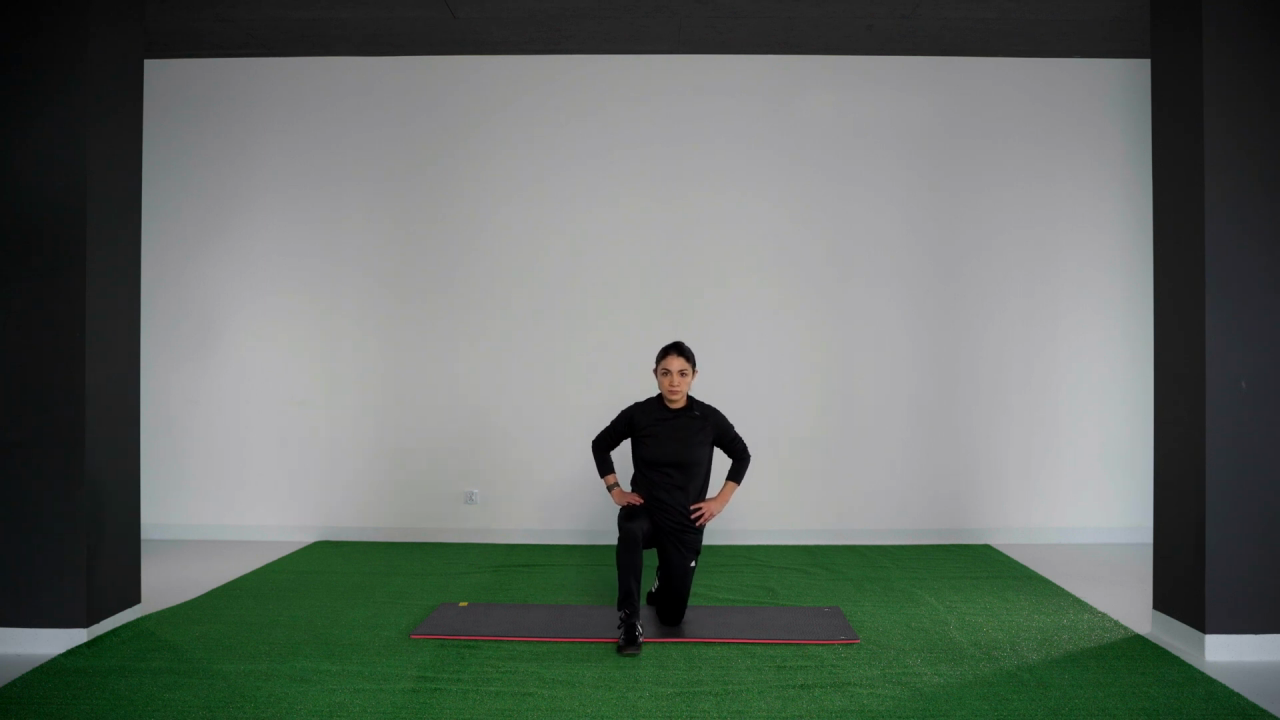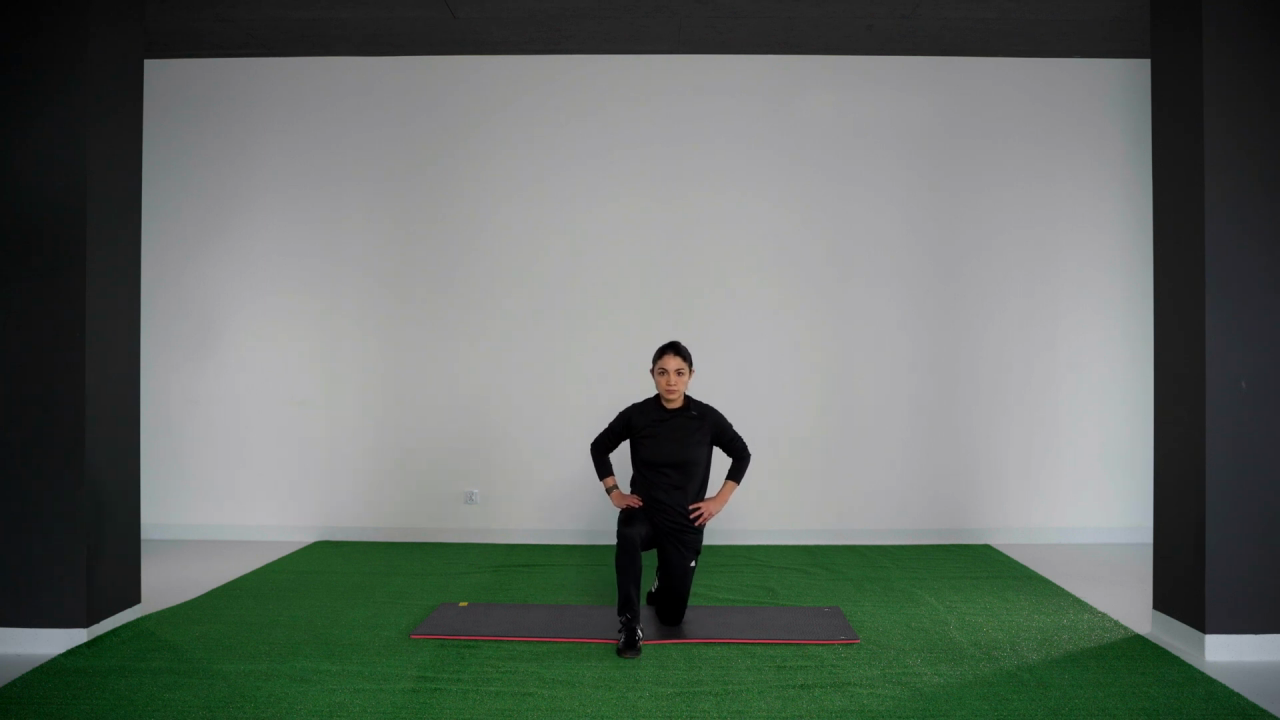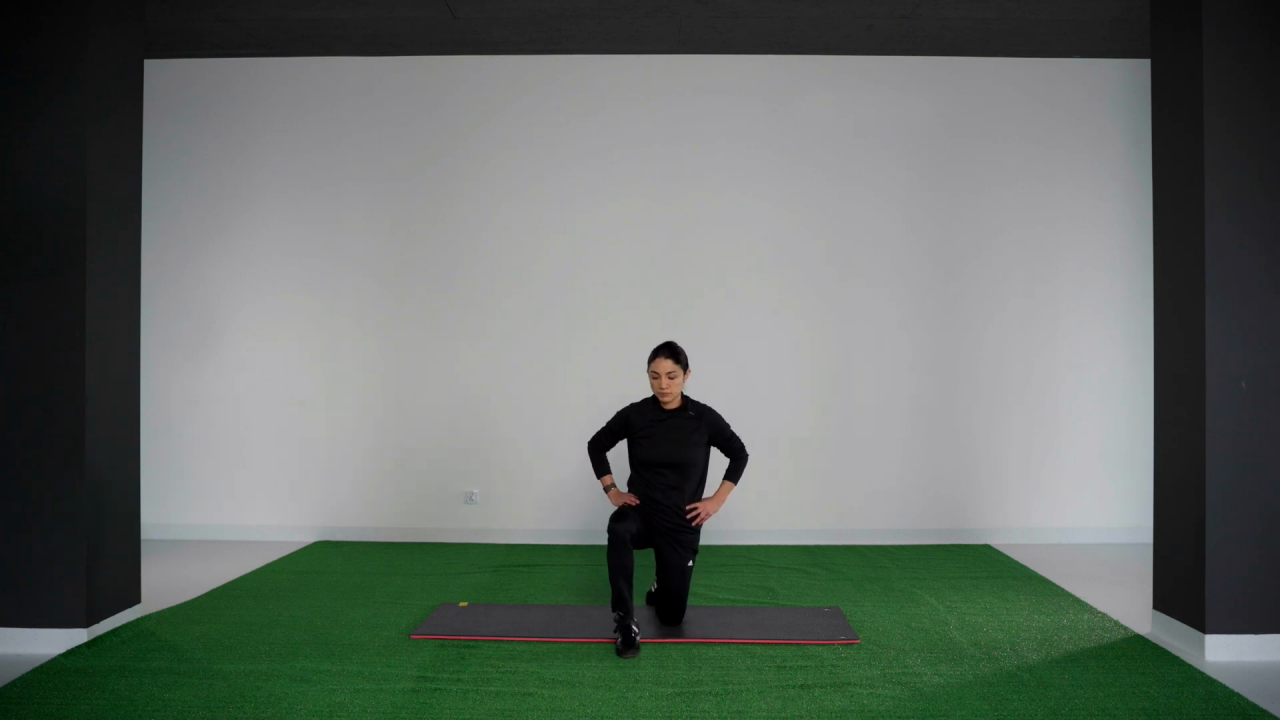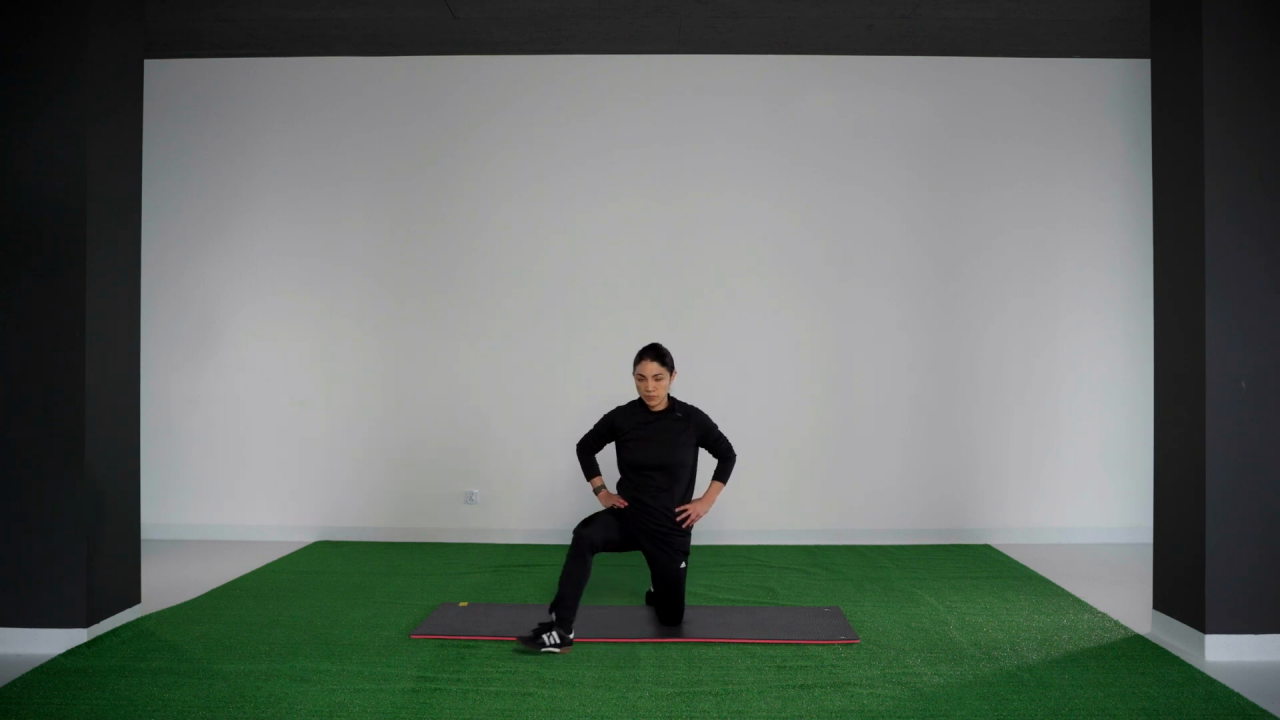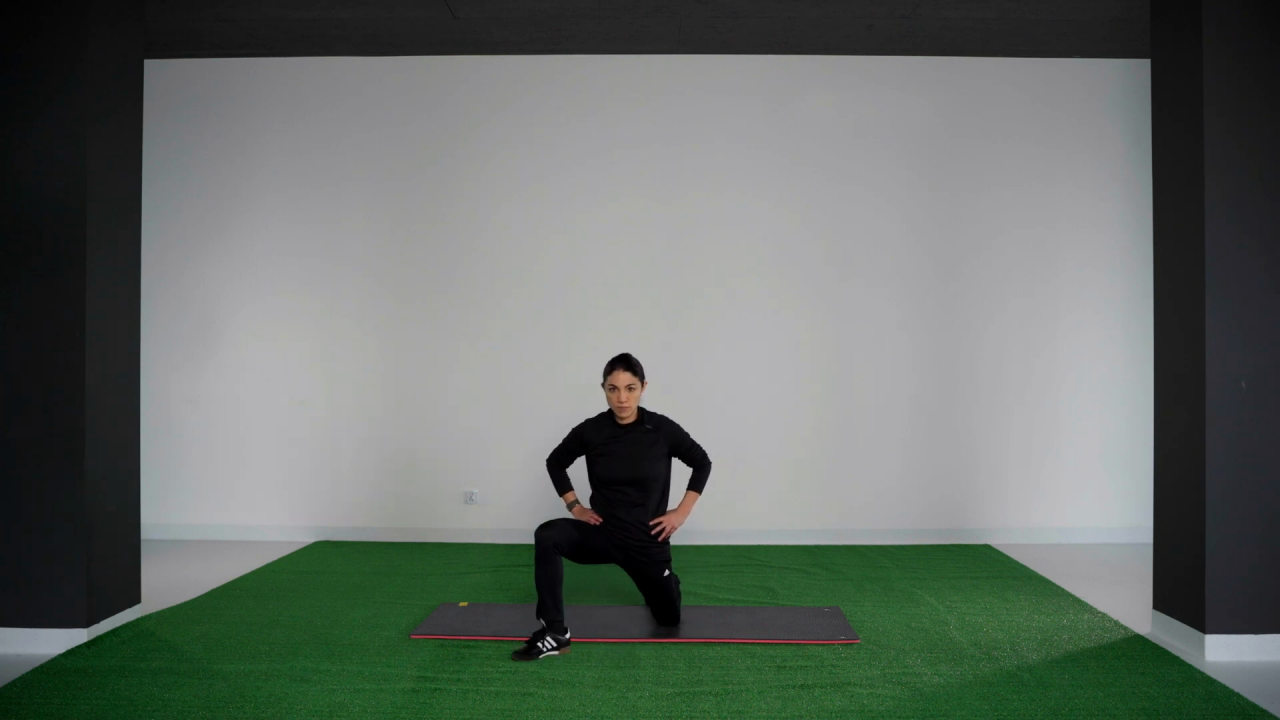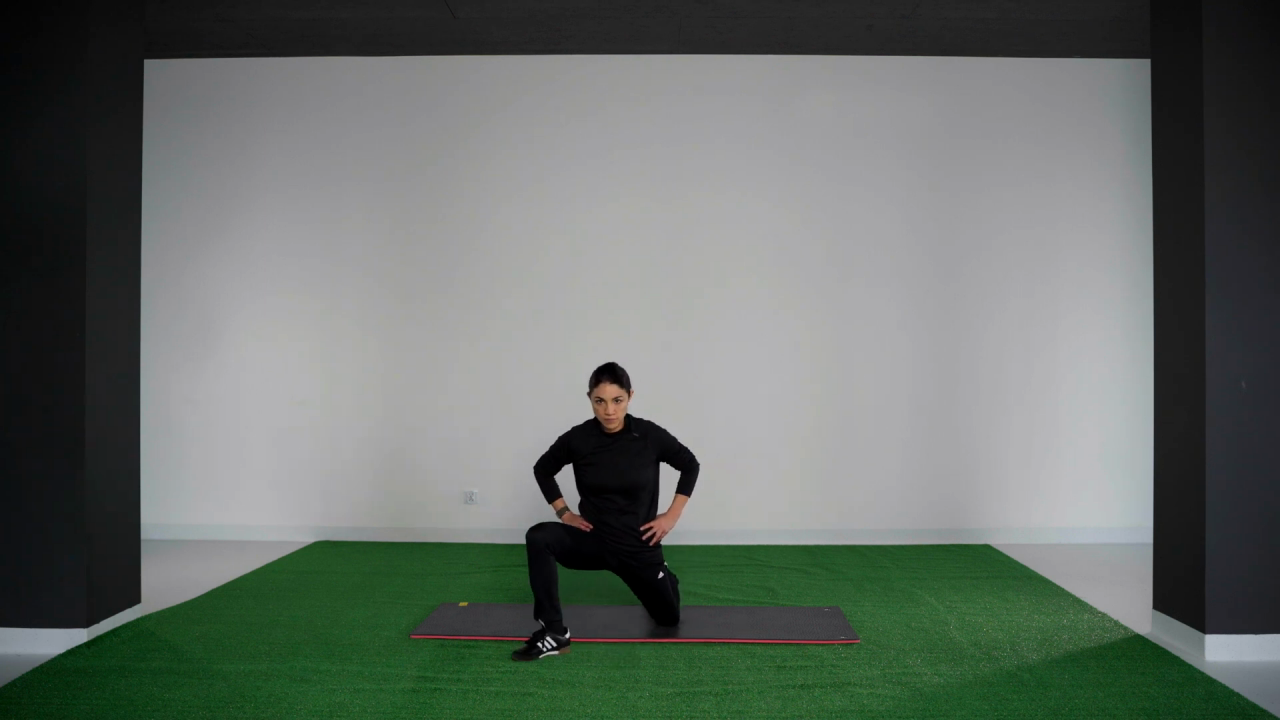
dt=0.3s
person 1, frame 1
left shoulder: (709, 418)
right shoulder: (639, 414)
left elbow: (741, 455)
right elbow: (600, 445)
left wrist: (721, 500)
right wrist: (615, 490)
left hip: (685, 522)
right hip: (643, 510)
left knee: (671, 615)
right knee: (631, 530)
left ankle: (662, 583)
right ankle: (629, 621)
person 1, frame 2
left shoulder: (706, 417)
right shoulder: (636, 414)
left elbow: (741, 454)
right elbow: (599, 447)
left wrist: (720, 499)
right wrist: (614, 492)
left hip: (685, 522)
right hip: (643, 512)
left knee: (671, 616)
right knee: (628, 534)
left ankle: (663, 582)
right ankle: (630, 624)
person 1, frame 3
left shoulder: (704, 418)
right shoulder: (634, 414)
left elbow: (739, 454)
right elbow: (597, 445)
left wrist: (718, 499)
right wrist: (611, 490)
left hip: (681, 522)
right hip: (640, 511)
left knee: (671, 616)
right knee: (619, 529)
left ankle: (661, 583)
right ankle: (625, 623)
person 1, frame 4
left shoulder: (692, 419)
right shoulder: (621, 417)
left elbow: (727, 455)
right elbow: (585, 447)
left wrist: (707, 501)
right wrist: (601, 492)
left hip: (671, 526)
right hip: (628, 517)
left knee: (671, 617)
right knee: (586, 535)
left ankle: (662, 585)
right ankle: (560, 630)
person 1, frame 5
left shoulder: (662, 429)
right shoulder: (590, 430)
left elbow: (702, 463)
right elbow: (555, 462)
left wrist: (682, 511)
right wrist: (574, 506)
left hip: (647, 538)
right hip: (602, 532)
left knee: (669, 619)
right knee: (547, 535)
left ankle: (665, 580)
right ankle: (554, 633)
person 1, frame 6
left shoulder: (650, 435)
right shoulder: (577, 439)
left elbow: (690, 466)
right elbow: (542, 470)
left wrist: (672, 516)
right wrist: (564, 513)
left hip: (638, 543)
right hip: (593, 538)
left knee: (669, 618)
right knee: (539, 537)
left ankle: (662, 577)
right ankle: (554, 633)
